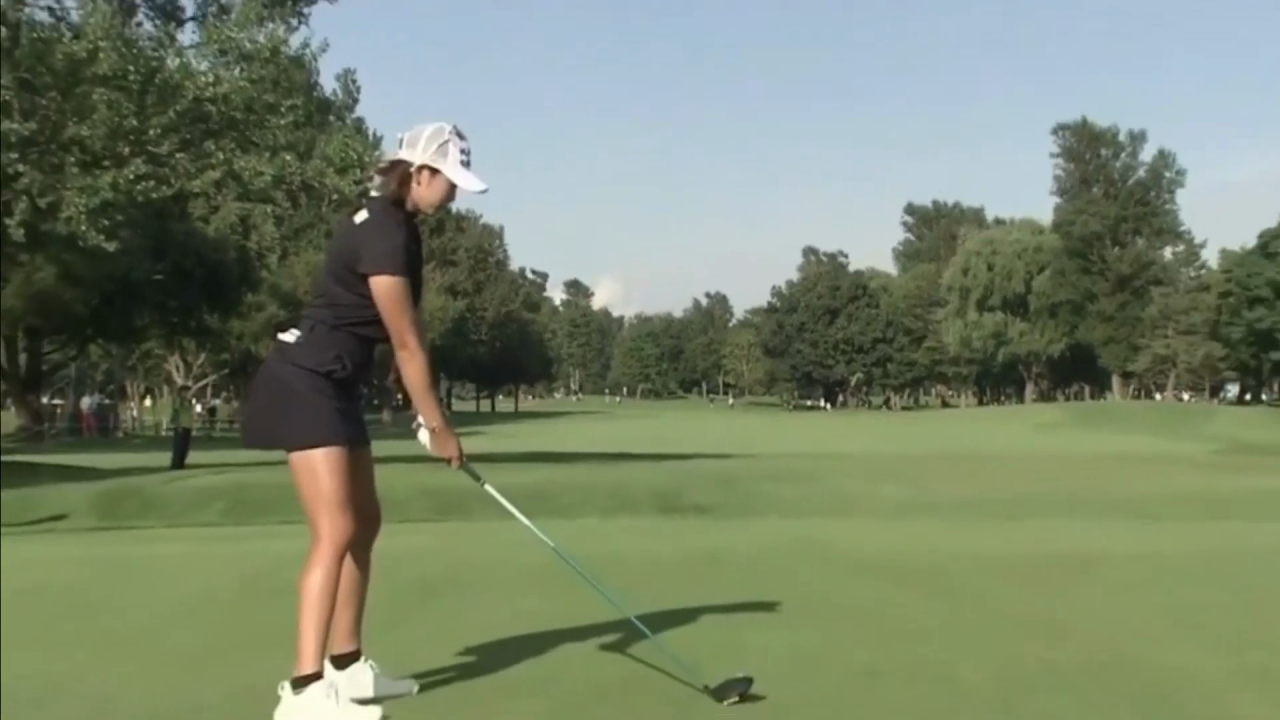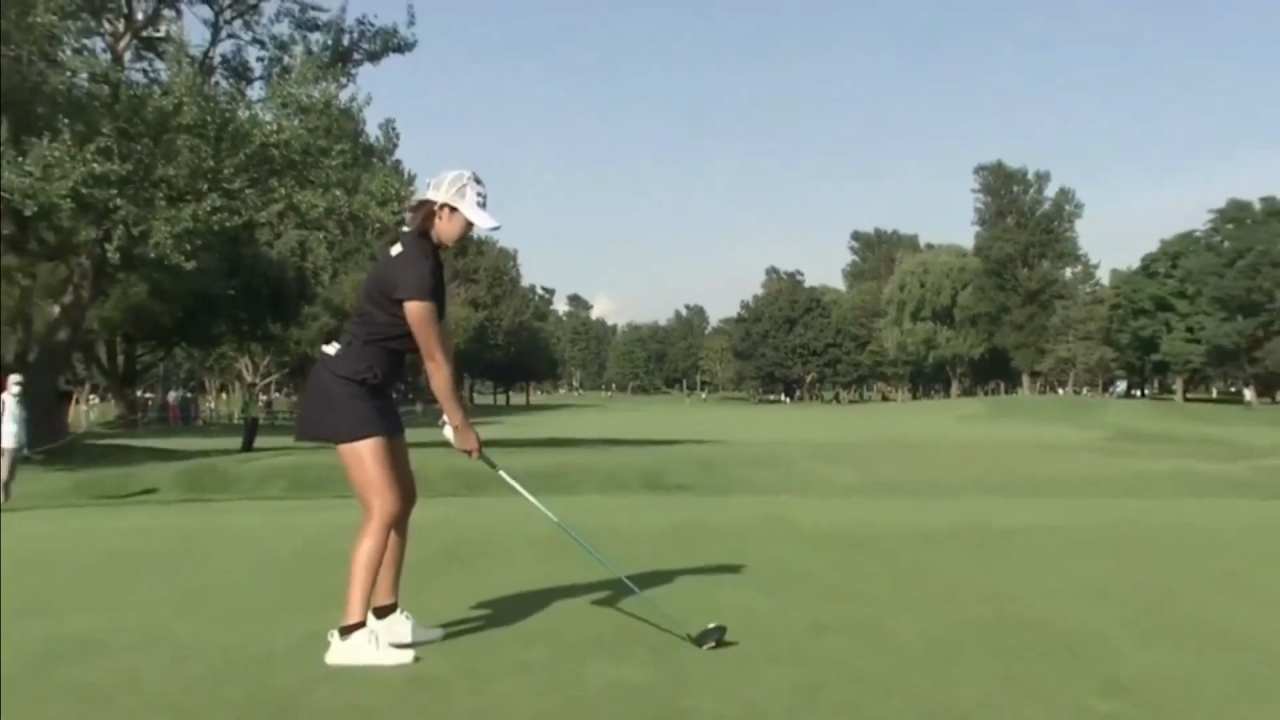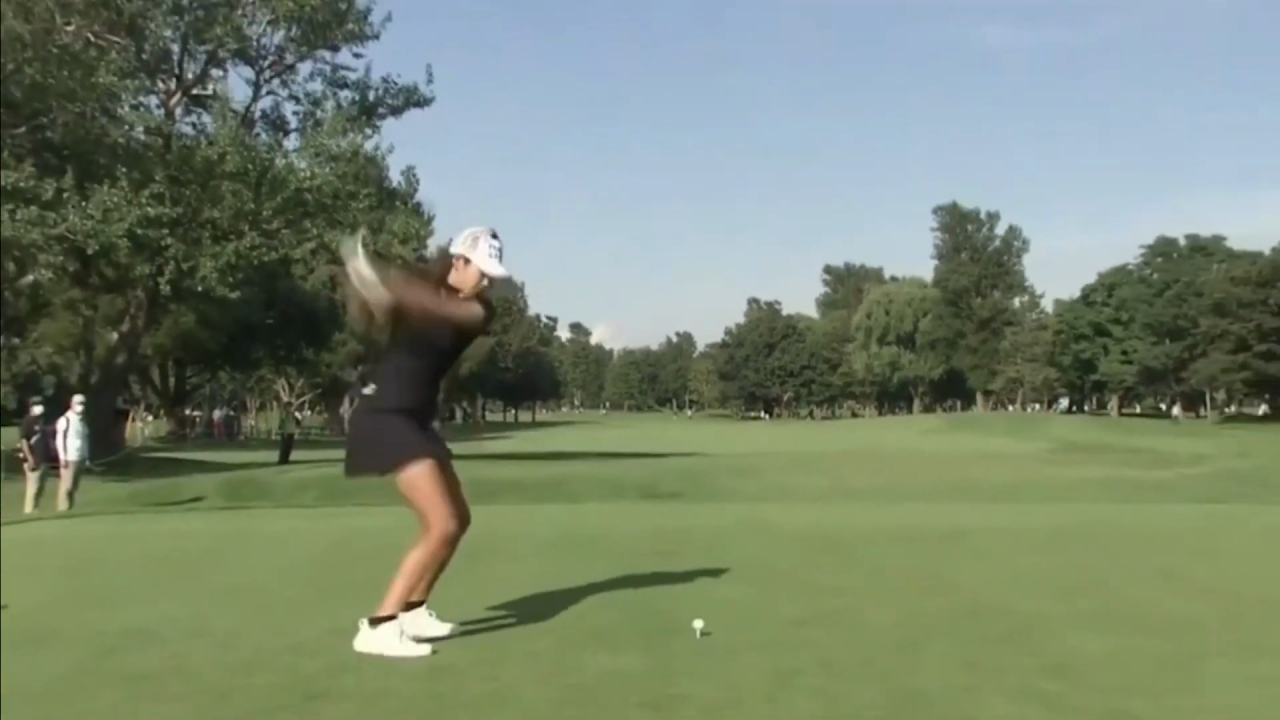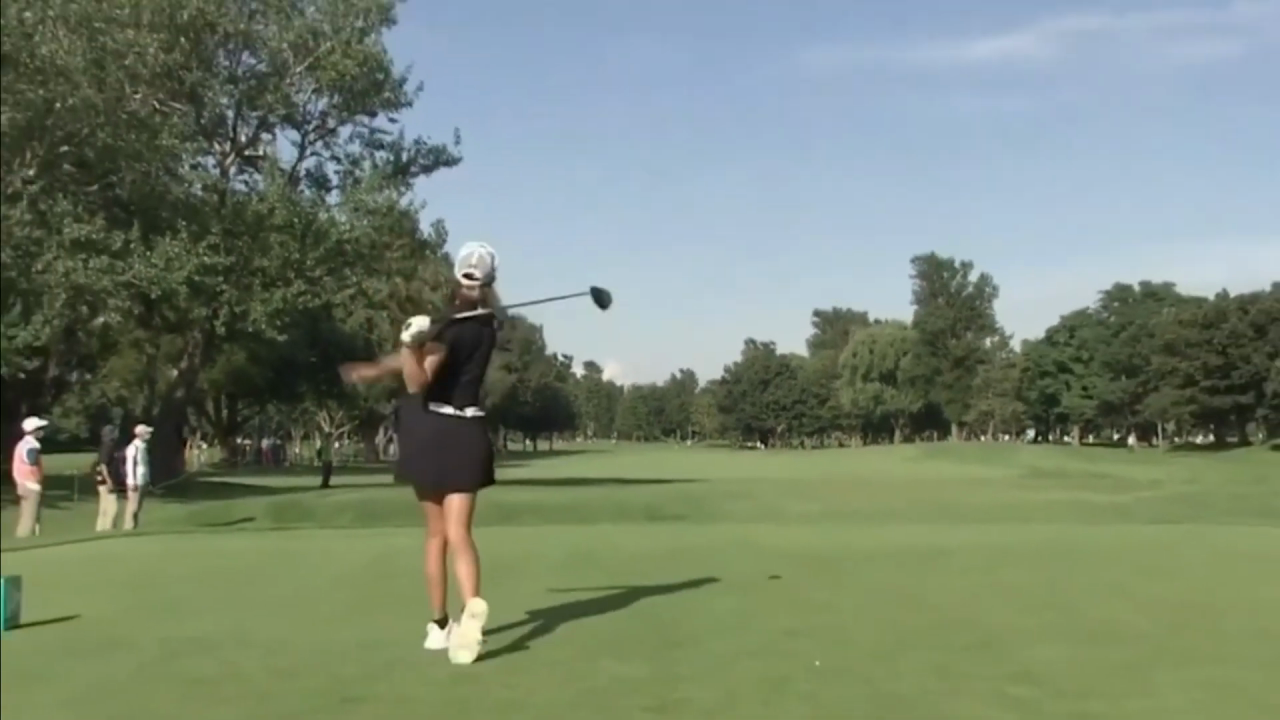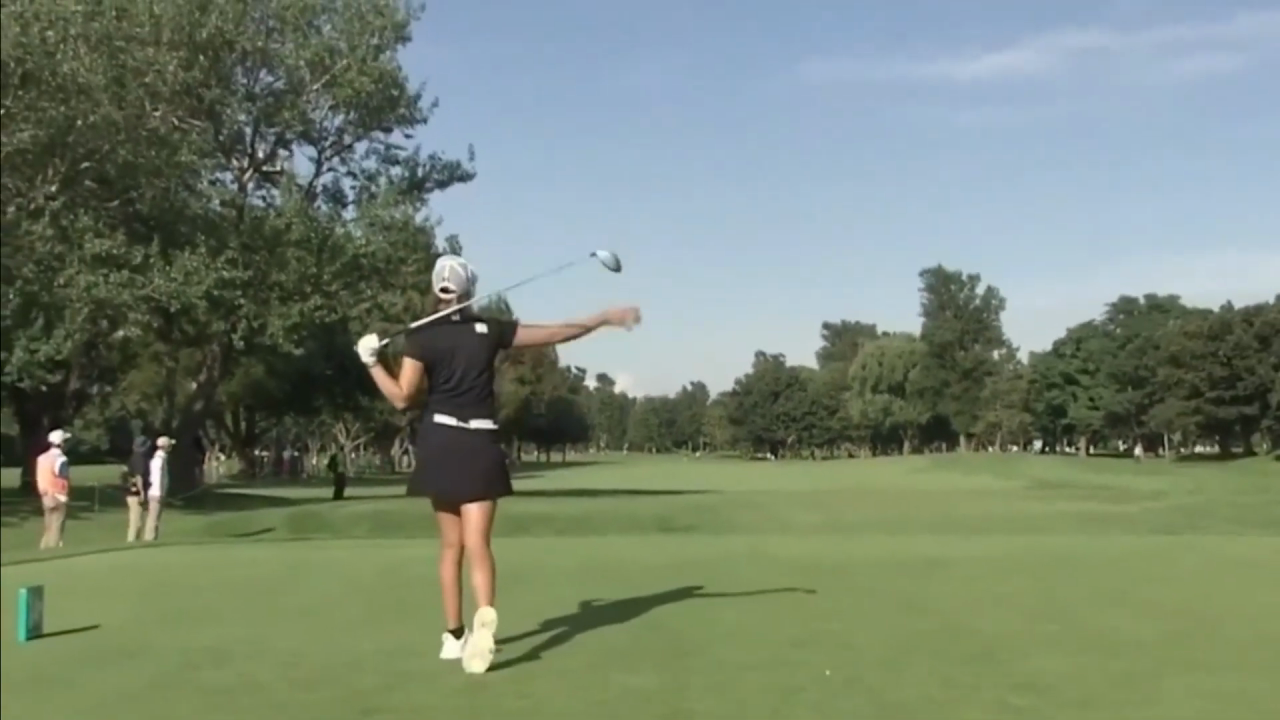
dt=1s
person 1, frame 1
left shoulder: (392, 223)
right shoulder: (385, 233)
left elbow: (404, 337)
right elbow: (407, 343)
left wrist: (429, 415)
right wrist: (438, 426)
left hip: (332, 385)
right hip: (307, 384)
left knee: (364, 523)
right knee: (335, 532)
left ankle: (346, 666)
person 1, frame 2
left shoulder: (423, 255)
right shoulder: (414, 265)
left elbow: (440, 344)
right elbow: (434, 357)
left wrist: (455, 412)
right wrist: (461, 424)
left hip: (370, 388)
right hip: (346, 388)
left knee: (403, 499)
right knee: (384, 508)
left ankle: (386, 617)
right ankle: (351, 634)
person 1, frame 3
left shoulder: (478, 309)
right shoulder: (413, 283)
left elbow: (437, 306)
right elbow: (365, 314)
left wrist: (382, 282)
left hip: (417, 420)
right hip: (384, 416)
left knee: (457, 519)
right knee: (442, 525)
left ankle: (410, 610)
person 1, frame 4
left shoulder: (452, 323)
right shoulder: (486, 322)
left elbow: (417, 382)
left wrist: (411, 340)
right wrist: (374, 369)
left hip: (428, 429)
right hip: (466, 432)
left knee: (435, 533)
right knee: (458, 533)
left ankle: (439, 624)
right ankle: (472, 606)
person 1, frame 5
left shoulder: (422, 337)
right shoulder: (491, 330)
left elbow: (401, 398)
right elbow: (557, 333)
left wrist: (370, 360)
right wrist: (607, 318)
left hip: (439, 442)
right hip: (480, 445)
left knee: (450, 545)
right knee: (477, 544)
left ankle: (454, 635)
right ankle: (484, 618)
